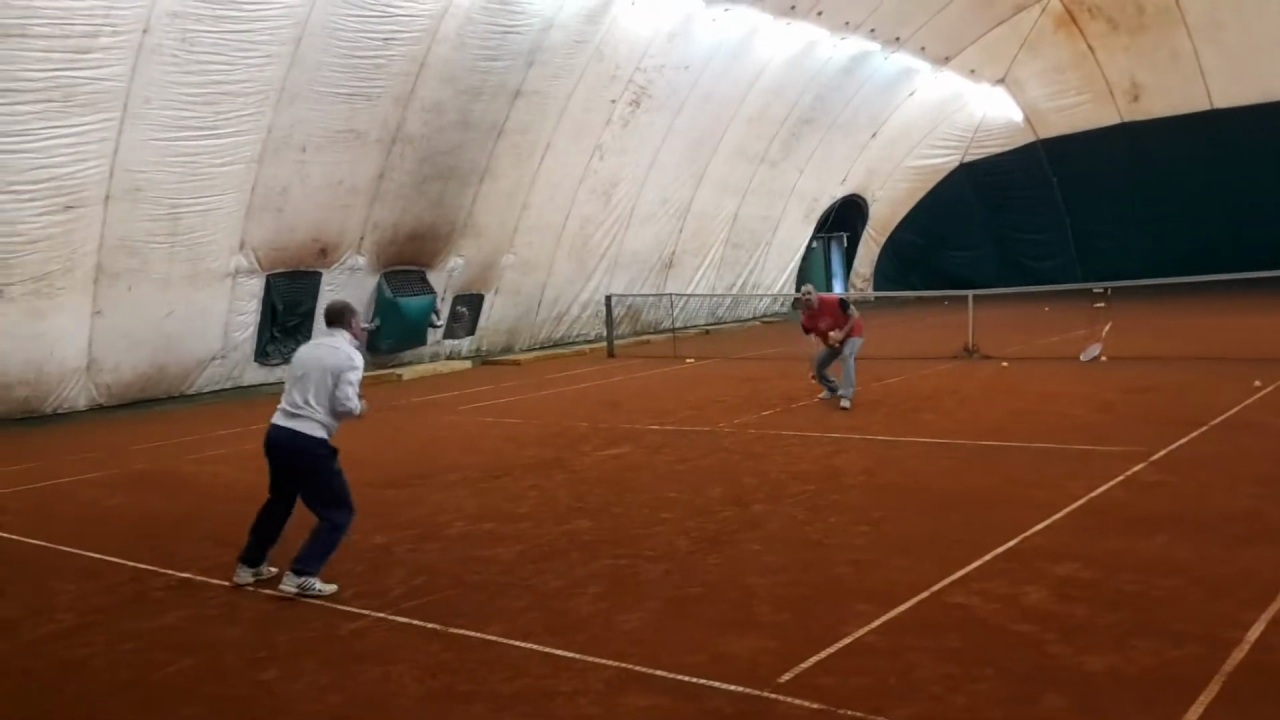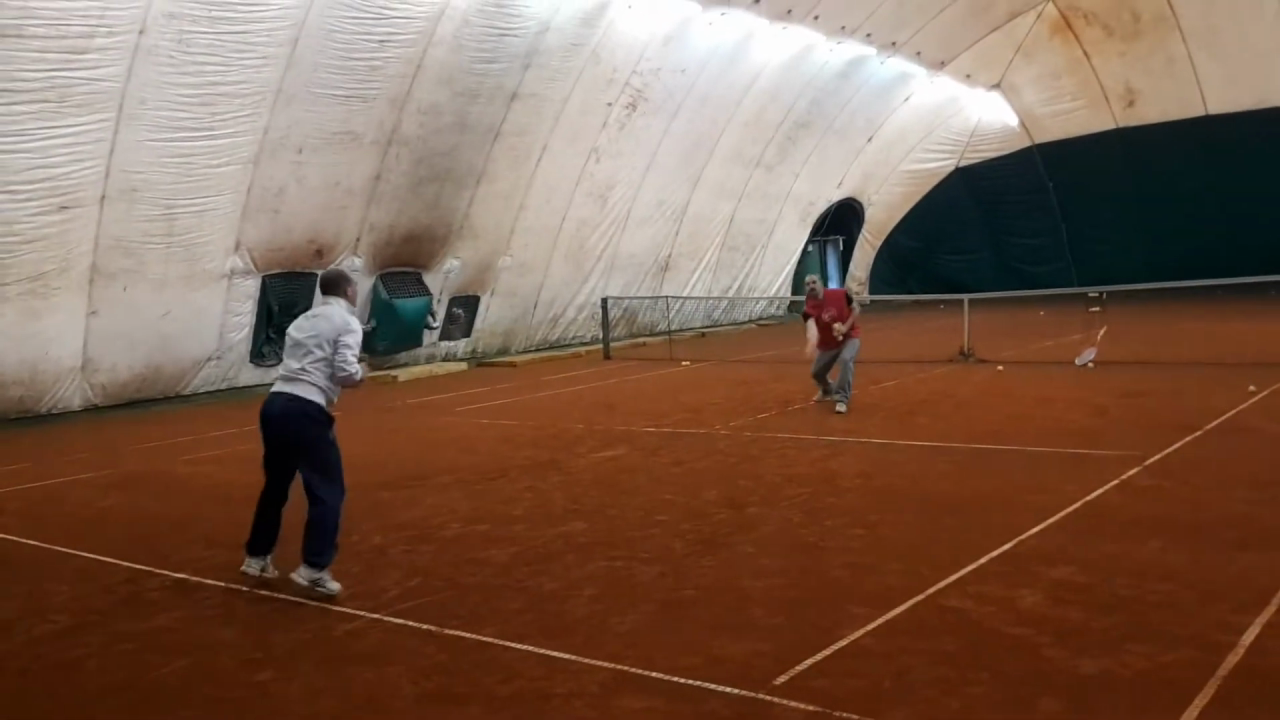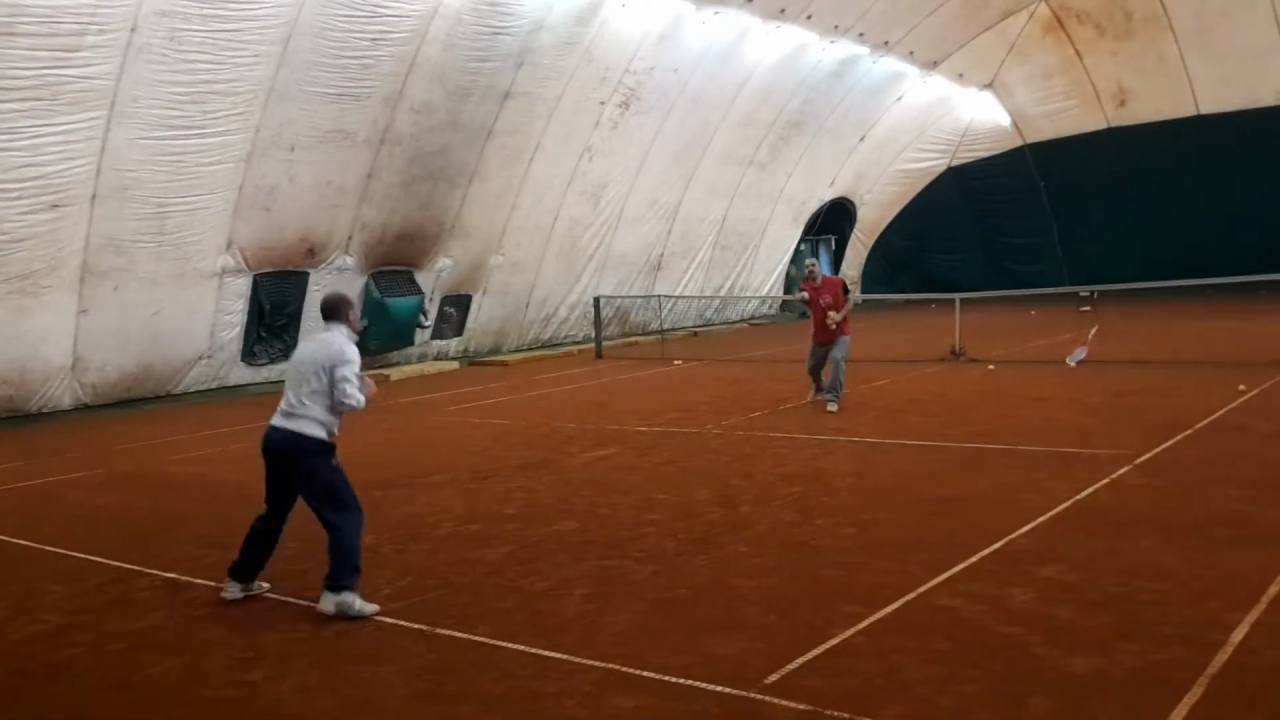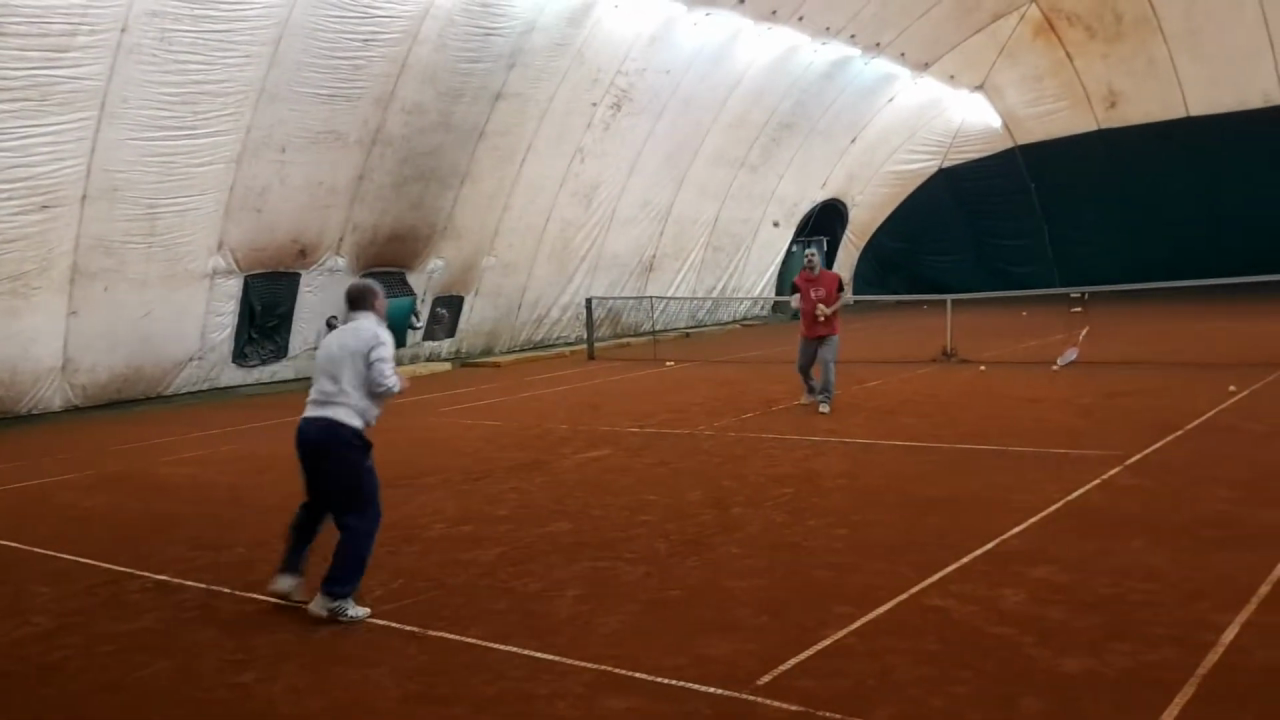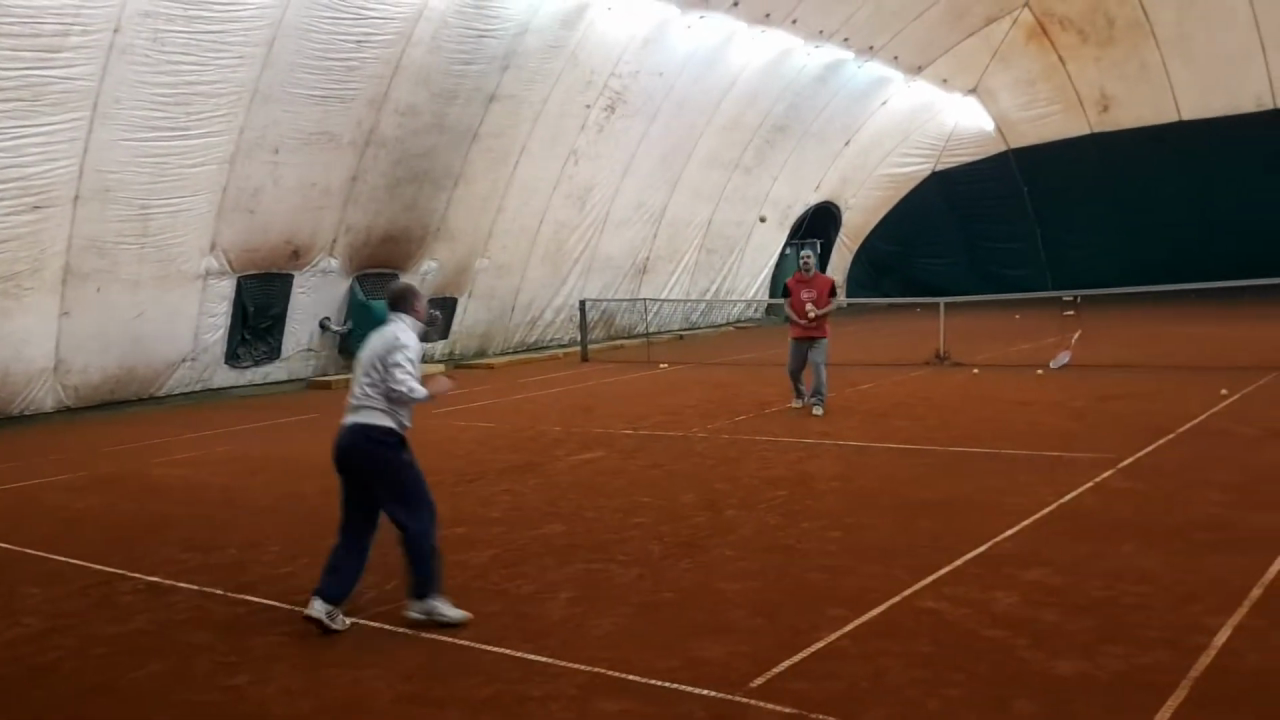
dt=0.2s
person 1, frame 1
left shoulder: (304, 351)
right shoulder: (350, 356)
right elbow: (344, 405)
right wrist: (359, 407)
left hip: (278, 434)
right hip: (308, 443)
left knee: (279, 502)
right knee: (338, 513)
left ankle: (249, 566)
right ankle: (300, 576)
person 1, frame 2
left shoulder: (301, 321)
right shoulder: (348, 323)
right elbow: (345, 371)
right wrist: (360, 373)
left hip: (275, 405)
right hip: (306, 412)
left knee: (275, 487)
right knee: (328, 491)
left ankle: (256, 559)
right ankle: (314, 568)
person 1, frame 3
left shoulder: (305, 347)
right shoulder: (345, 349)
right elbow: (346, 401)
left wrist: (358, 389)
right wrist: (366, 395)
left hip: (276, 436)
right hip: (307, 443)
left knee: (274, 513)
right knee: (346, 515)
left ankle: (239, 580)
right ankle: (340, 595)
person 1, frame 4
left shoulder: (332, 338)
right shoulder: (378, 335)
right elbow: (383, 384)
left wrist: (383, 385)
right wrist: (396, 385)
left hip: (310, 428)
right hip: (341, 434)
left knee: (315, 506)
right knee: (362, 518)
left ankle: (288, 575)
right ankle: (332, 599)
person 1, frame 5
left shoulder: (376, 338)
right shoulder: (404, 338)
right elbow: (400, 387)
left wrist: (422, 391)
right wrist: (429, 391)
left hip: (351, 437)
right hip: (377, 439)
left knee: (357, 528)
right knee: (418, 515)
left ankle: (326, 603)
right ankle: (426, 600)
